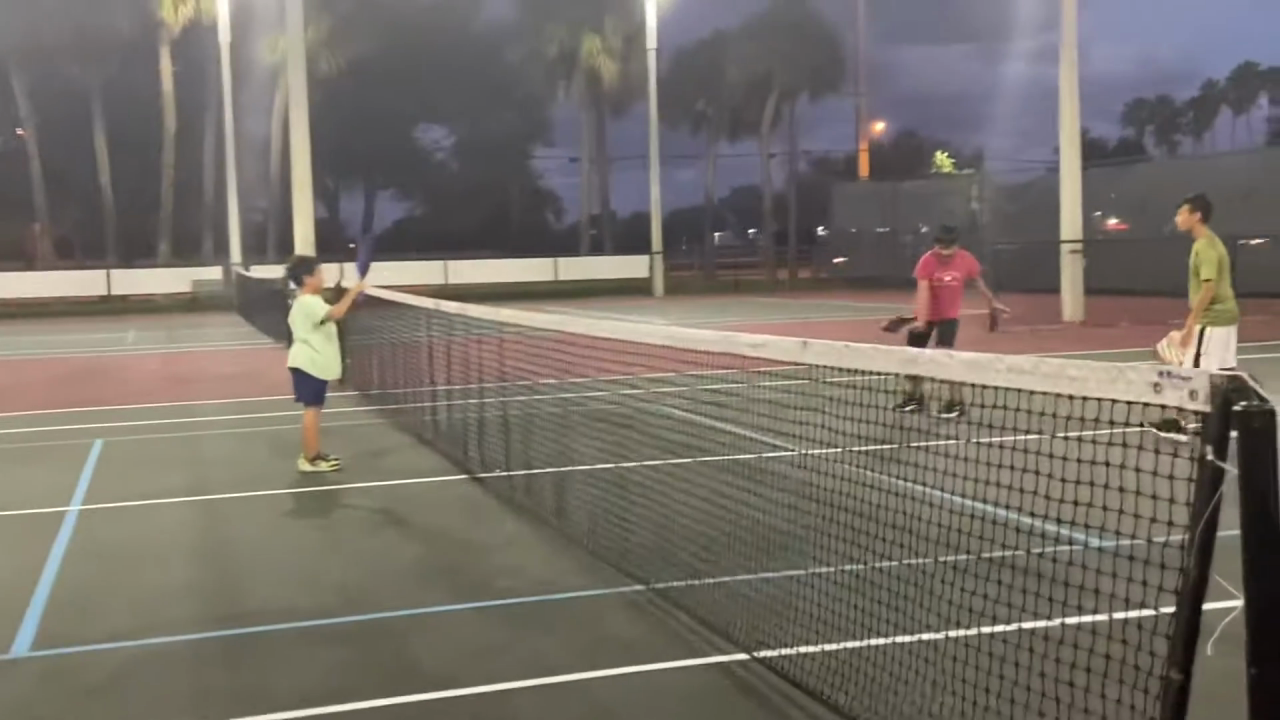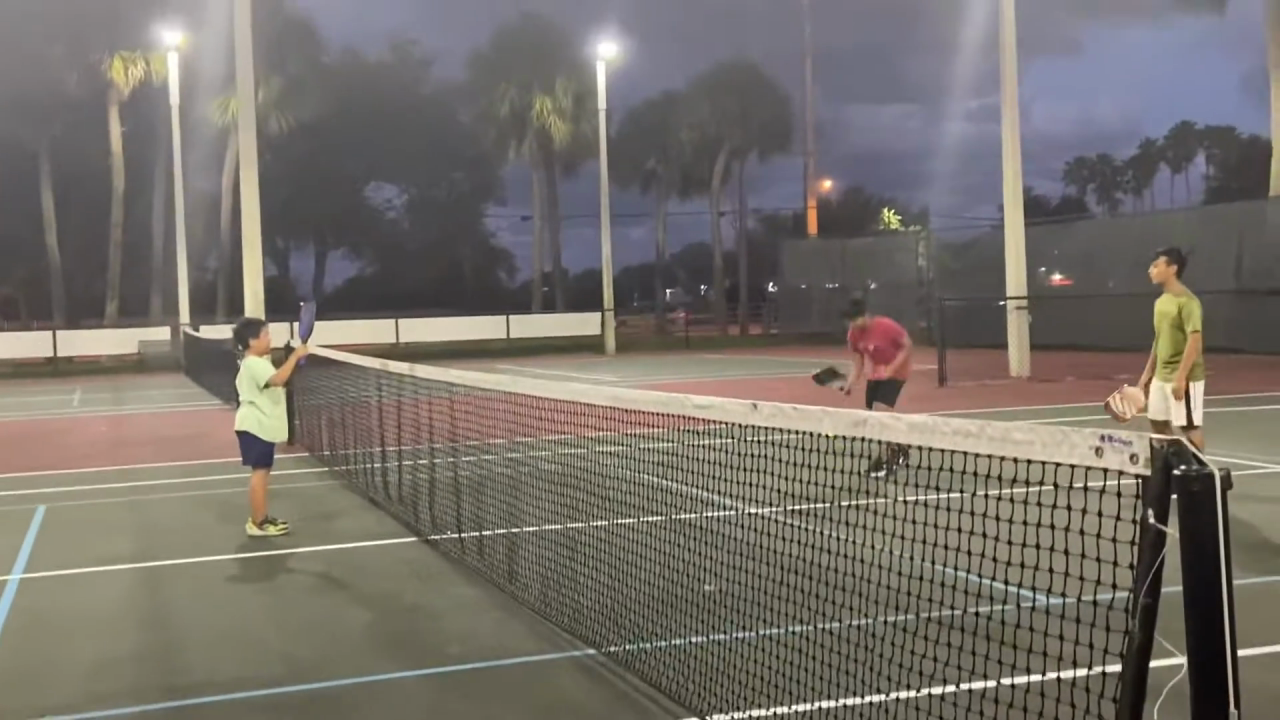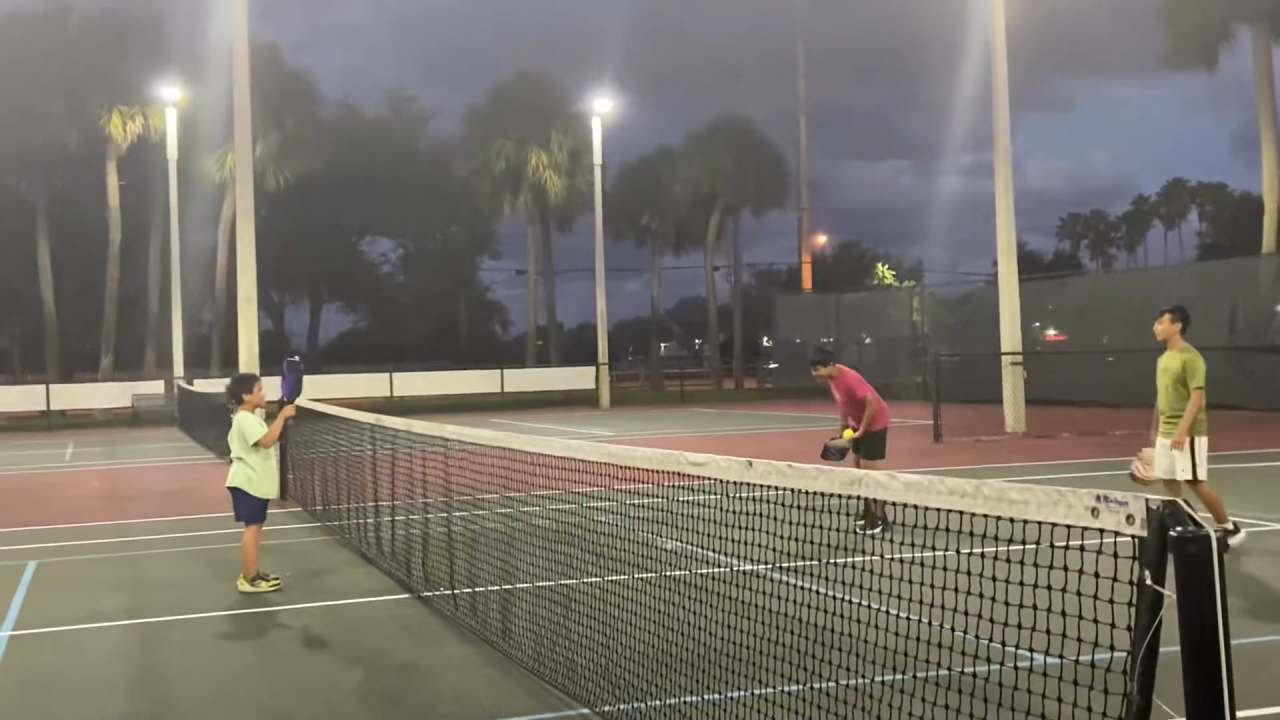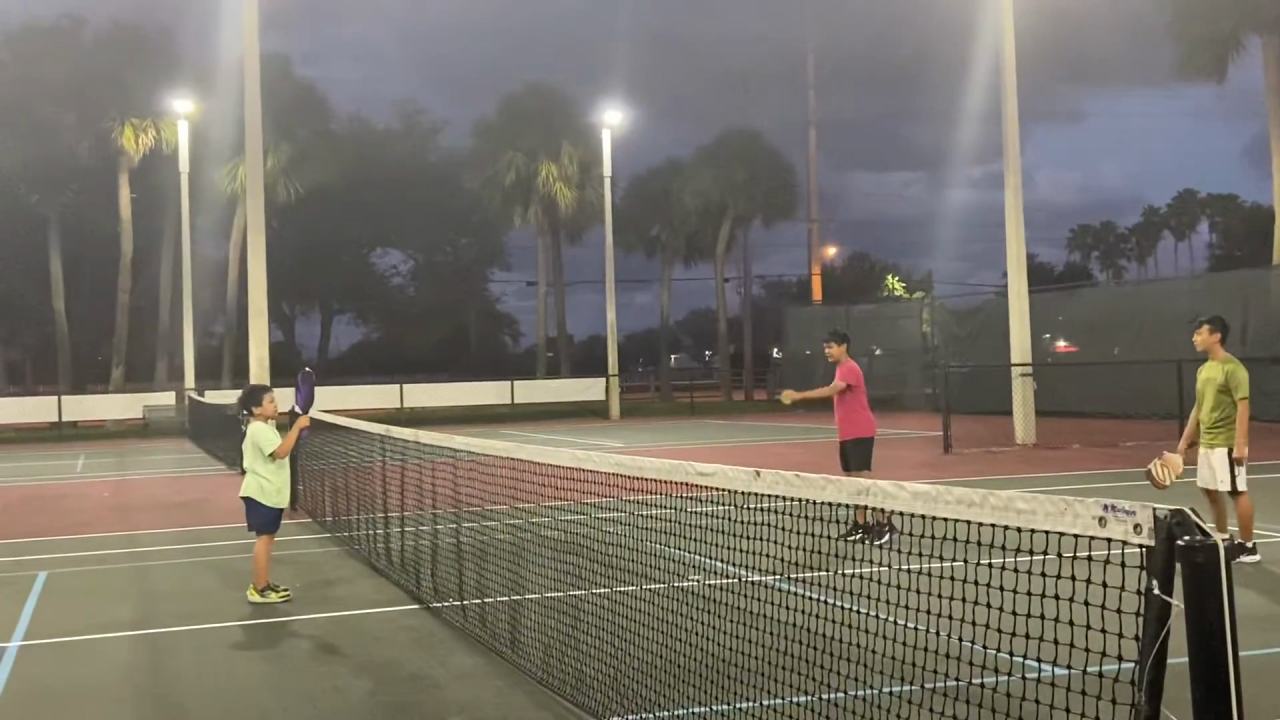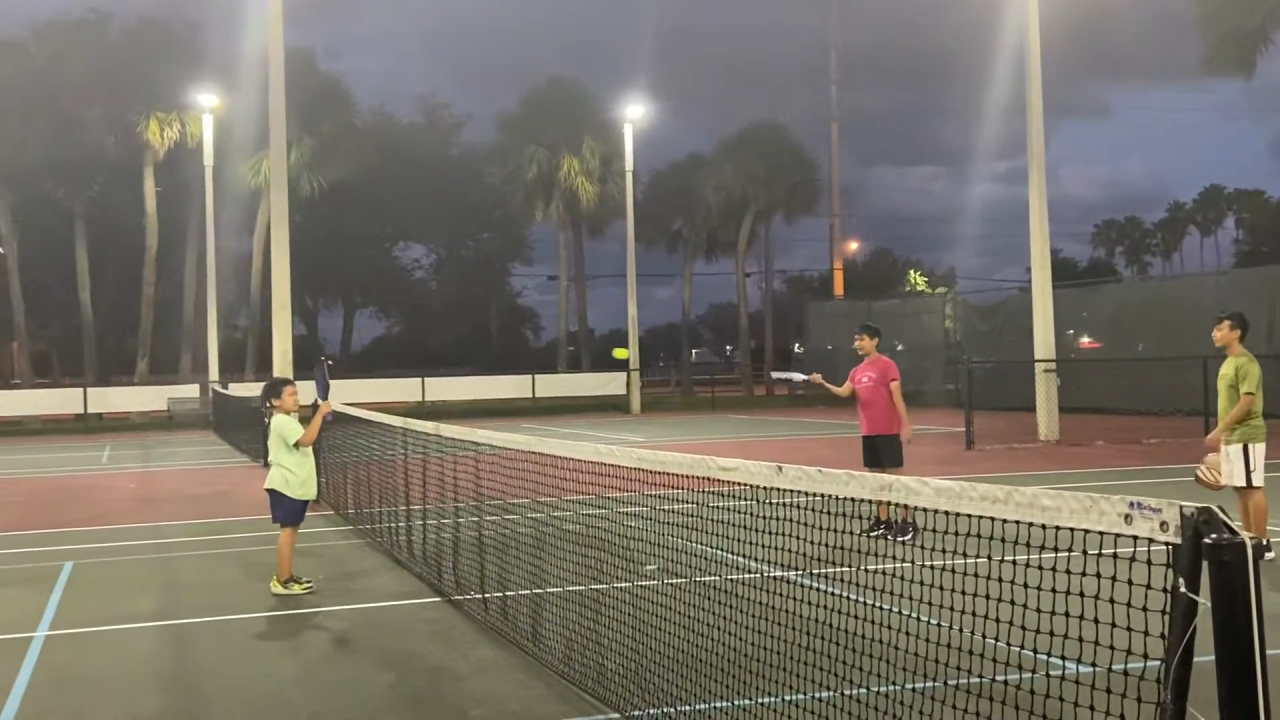
dt=0.7s
person 1, frame 1
left shoulder: (1204, 246)
right shoulder: (1212, 242)
left elbow: (1207, 288)
left wrist: (1189, 323)
right wrist: (1191, 324)
left hip: (1213, 318)
right hip: (1224, 315)
left knee: (1193, 369)
right knee: (1224, 371)
left ankle: (1180, 423)
person 1, frame 2
left shoulder: (1187, 301)
right shoulder: (1160, 301)
left elbow: (1194, 340)
left wrist: (1181, 377)
right wrist: (1147, 373)
left hip: (1185, 377)
right hip: (1161, 376)
left knee: (1190, 426)
right knee: (1158, 423)
person 1, frame 3
left shoulder: (1191, 358)
right shoulder: (1163, 359)
left elbow: (1197, 396)
left wrist: (1182, 430)
right wrist: (1156, 432)
left hip: (1189, 433)
right hip: (1166, 433)
left knee: (1197, 483)
right knee: (1170, 482)
left ankle: (1229, 528)
person 1, frame 4
left shoulder: (1233, 368)
right shoulder: (1203, 369)
left elbow: (1243, 407)
left wrist: (1241, 444)
right wrist: (1185, 439)
left hip: (1227, 443)
right hip: (1206, 442)
left knee: (1237, 492)
right knee: (1210, 491)
left ankle: (1248, 546)
right ankle: (1223, 540)
person 1, frame 5
left shoulder: (1246, 363)
right shoulder: (1227, 363)
left elbow: (1246, 402)
left wrist: (1218, 430)
right wrist: (1221, 434)
left hip: (1246, 436)
right hip: (1232, 437)
left knee: (1252, 488)
right knee: (1241, 489)
left ankle: (1263, 544)
person 2, frame 1
left shoulder: (305, 302)
right shoulder: (309, 302)
right elbow: (335, 314)
right wrist: (353, 292)
left hip: (312, 362)
right hip: (310, 364)
left knee: (314, 408)
right knee: (312, 409)
left ankle: (313, 453)
right ankle: (310, 458)
person 2, frame 2
left shoulder: (256, 362)
right shoulder: (254, 363)
left elbow: (274, 382)
right elbow: (278, 379)
right wrist: (295, 356)
left hip: (260, 426)
right hip: (256, 426)
left knee: (263, 471)
right knee: (260, 472)
left ankle: (261, 517)
right ankle: (257, 523)
person 2, frame 3
left shoulder: (249, 417)
right shoulder: (246, 419)
left elbow: (265, 441)
right elbow: (267, 441)
right wrist: (281, 416)
left hip: (255, 481)
right hip: (248, 483)
left knee: (255, 527)
right knee: (253, 527)
left ankle: (252, 573)
right ankle: (249, 579)
person 2, frame 4
left shoulder: (263, 427)
right shoulder: (260, 429)
left elbow: (278, 452)
right elbow: (281, 452)
right wrist: (296, 427)
left hip: (268, 492)
right hip: (262, 493)
left knee: (267, 538)
right knee: (264, 538)
left ankle: (262, 584)
right ankle: (259, 589)
person 2, frame 5
left shoulder: (286, 420)
right shoulder: (283, 421)
left elbow: (302, 443)
right elbow: (306, 440)
right wrist: (319, 414)
left hip: (294, 485)
right hip: (286, 486)
left knee: (291, 530)
right knee: (288, 530)
left ankle: (285, 576)
right ankle: (283, 581)
person 3, frame 1
left shoulder: (967, 260)
right shoulder: (927, 261)
left elbow: (978, 282)
right elbow: (922, 291)
left wrist: (993, 303)
right wrist: (921, 318)
left hip: (949, 315)
right hip: (926, 314)
left ankle: (956, 402)
right ankle: (914, 397)
person 3, frame 2
left shoulder: (887, 326)
right shoulder: (854, 334)
left elbow: (907, 346)
right elbow: (858, 361)
left wrist: (891, 368)
right wrist: (851, 383)
left hip: (895, 373)
right hip: (875, 374)
left knee: (880, 412)
left ankle: (884, 460)
right ankle: (897, 449)
person 3, frame 3
left shoulder: (850, 379)
right shoulder: (830, 377)
left elbow: (873, 405)
left wrist: (861, 430)
right wrist: (844, 422)
left hip: (875, 422)
right hip: (859, 423)
left knee: (869, 468)
right knee: (858, 465)
left ankle: (880, 517)
right ankle: (871, 507)
person 3, frame 4
left shoulder: (850, 369)
right shoulder: (842, 369)
left elbow: (831, 390)
left wrist: (798, 395)
left hip: (860, 434)
right hip: (848, 434)
left knee: (862, 478)
right knee: (852, 479)
left ankle: (884, 523)
right ankle: (861, 525)
person 3, frame 5
left shoulder: (887, 365)
right shoulder: (857, 371)
left elbow: (897, 396)
right elbow: (844, 392)
left wrist: (906, 424)
right wrist: (823, 384)
left hip: (888, 431)
right hip: (868, 431)
left knee: (895, 476)
right knee: (877, 476)
left ankle: (908, 522)
right ankle: (883, 521)
